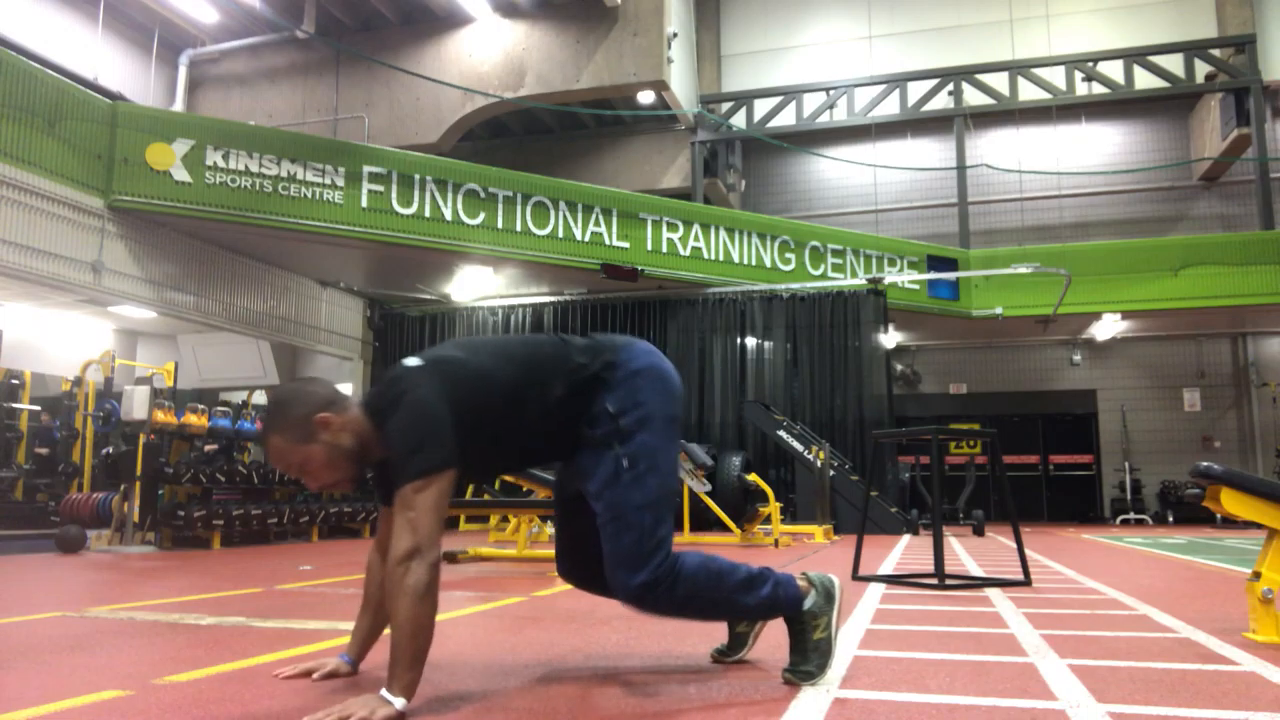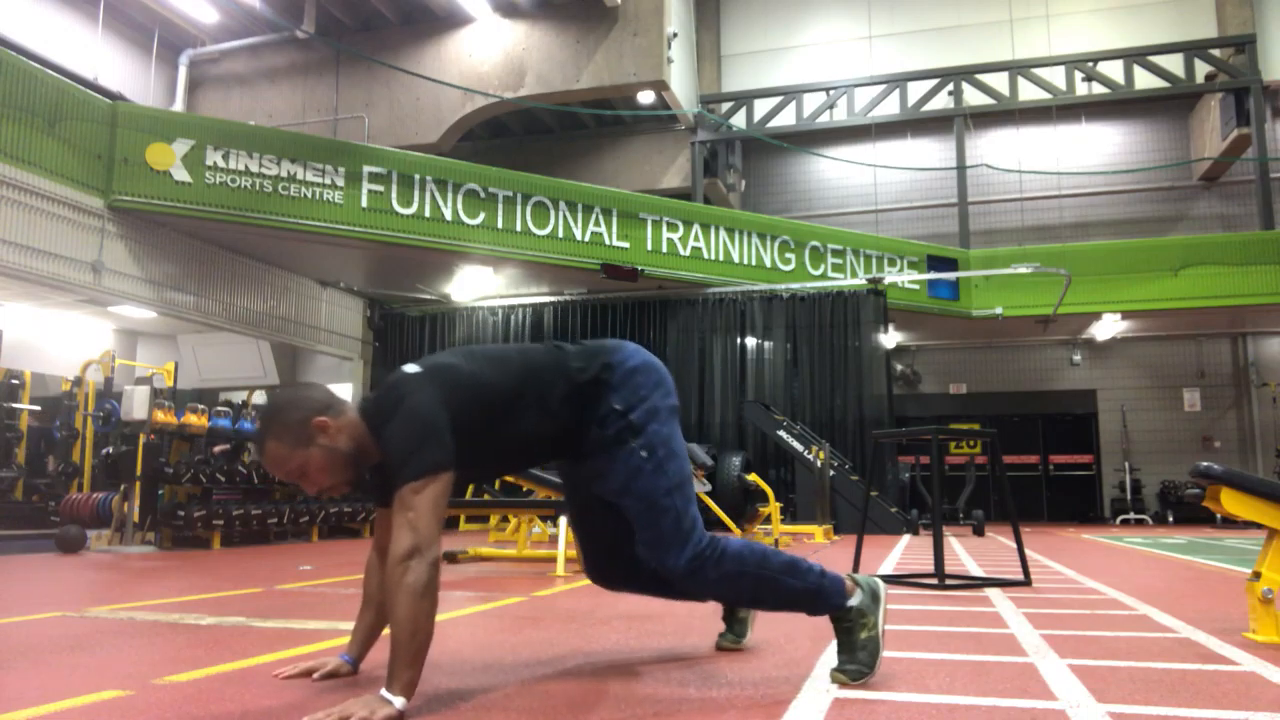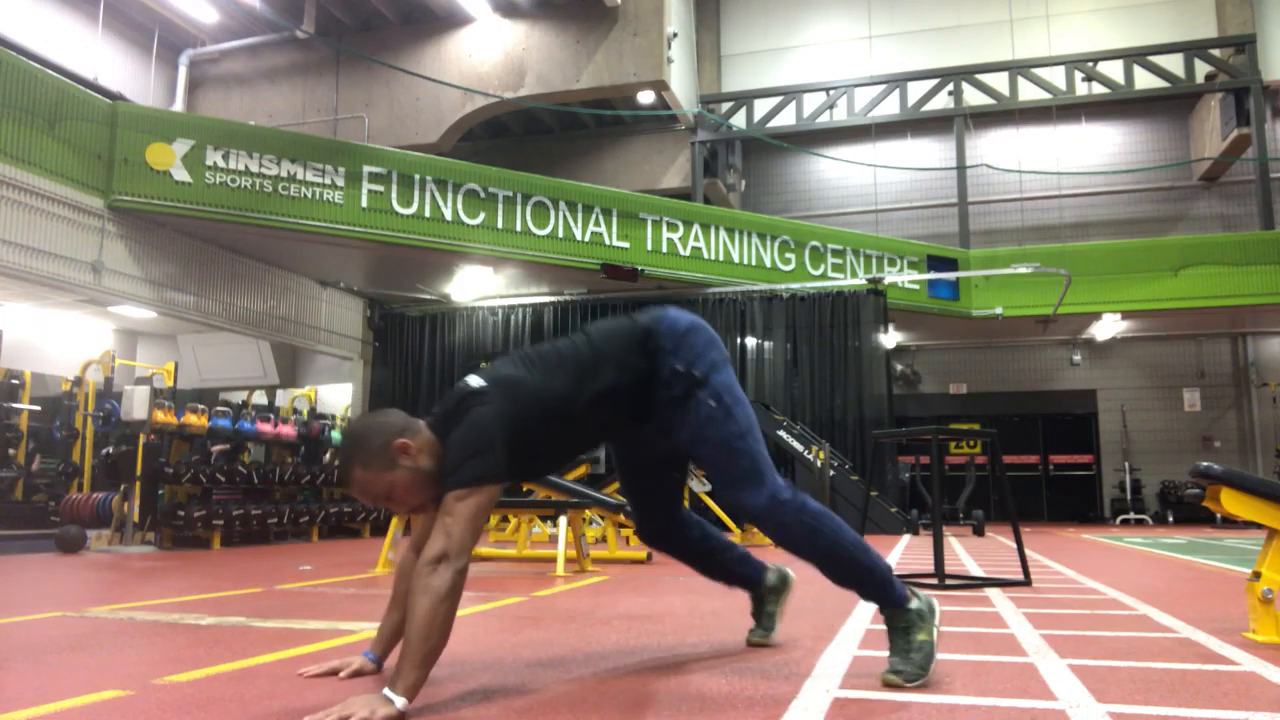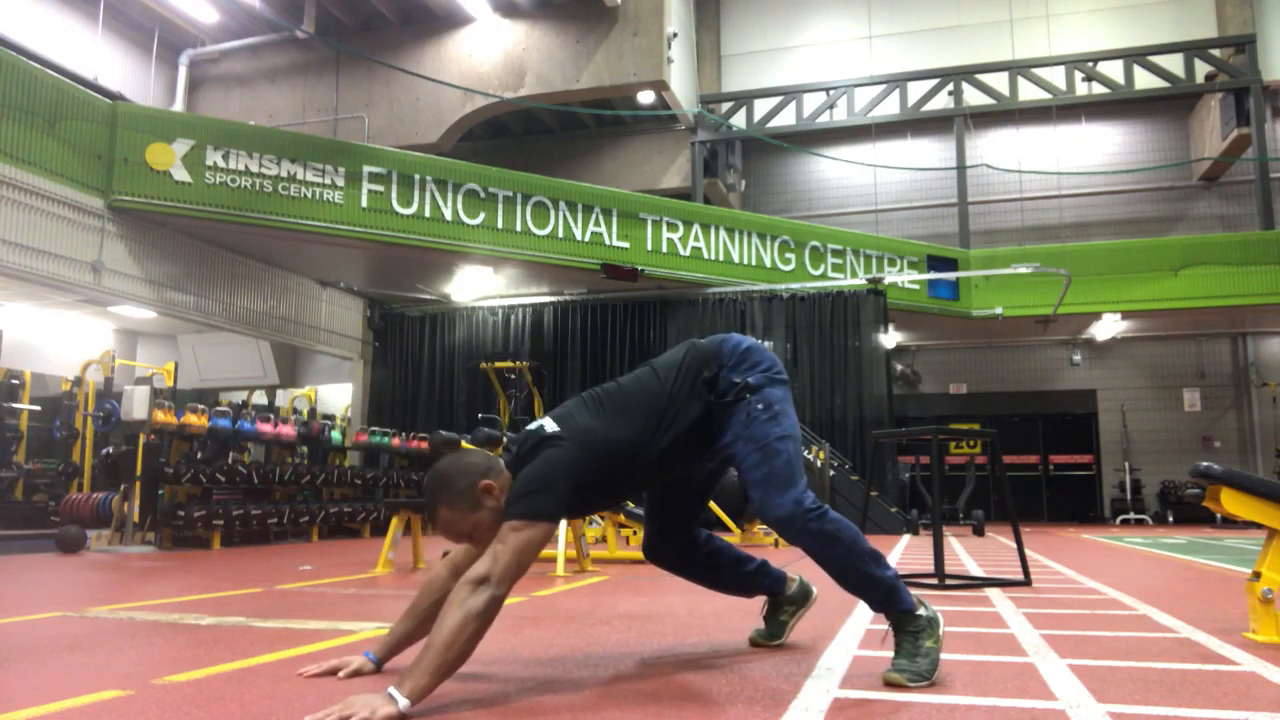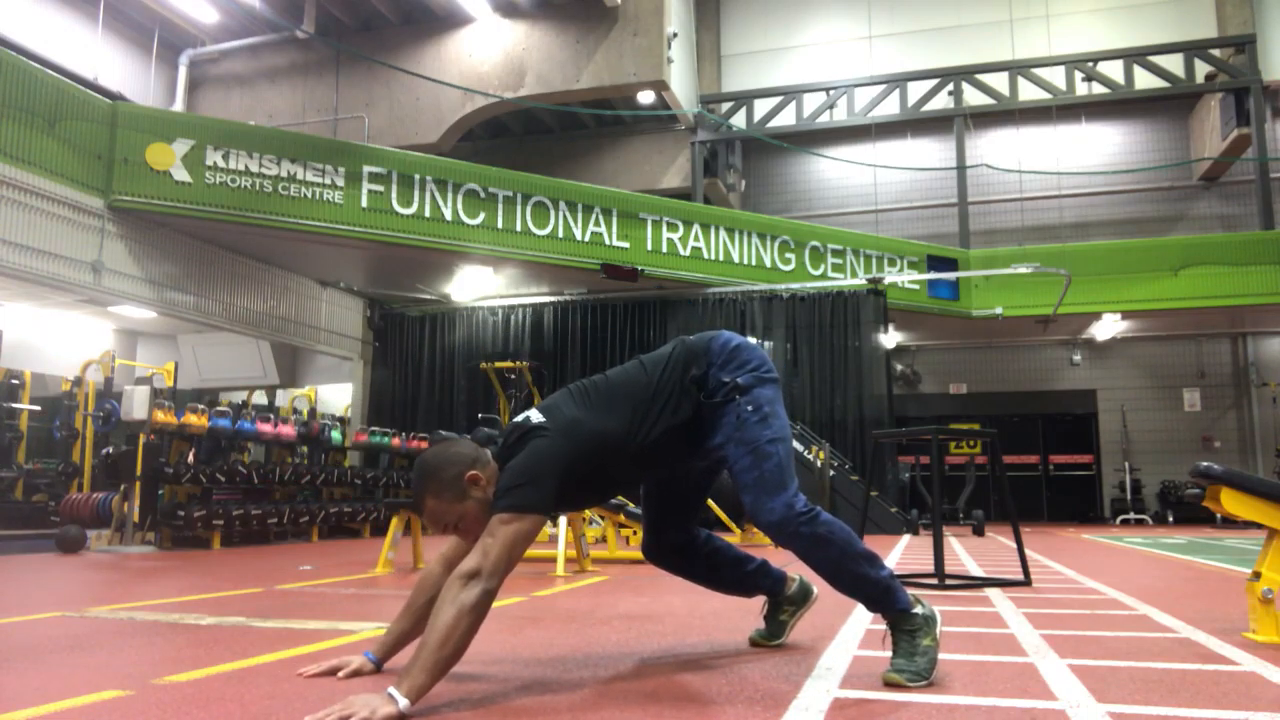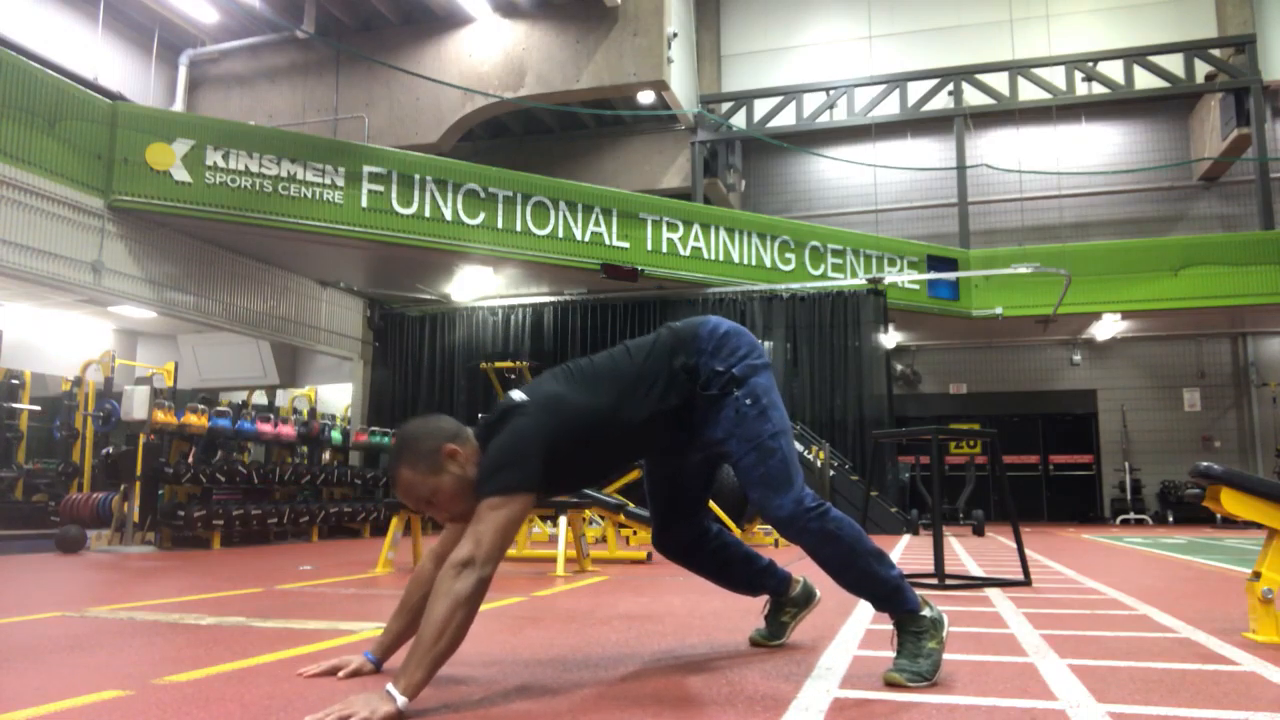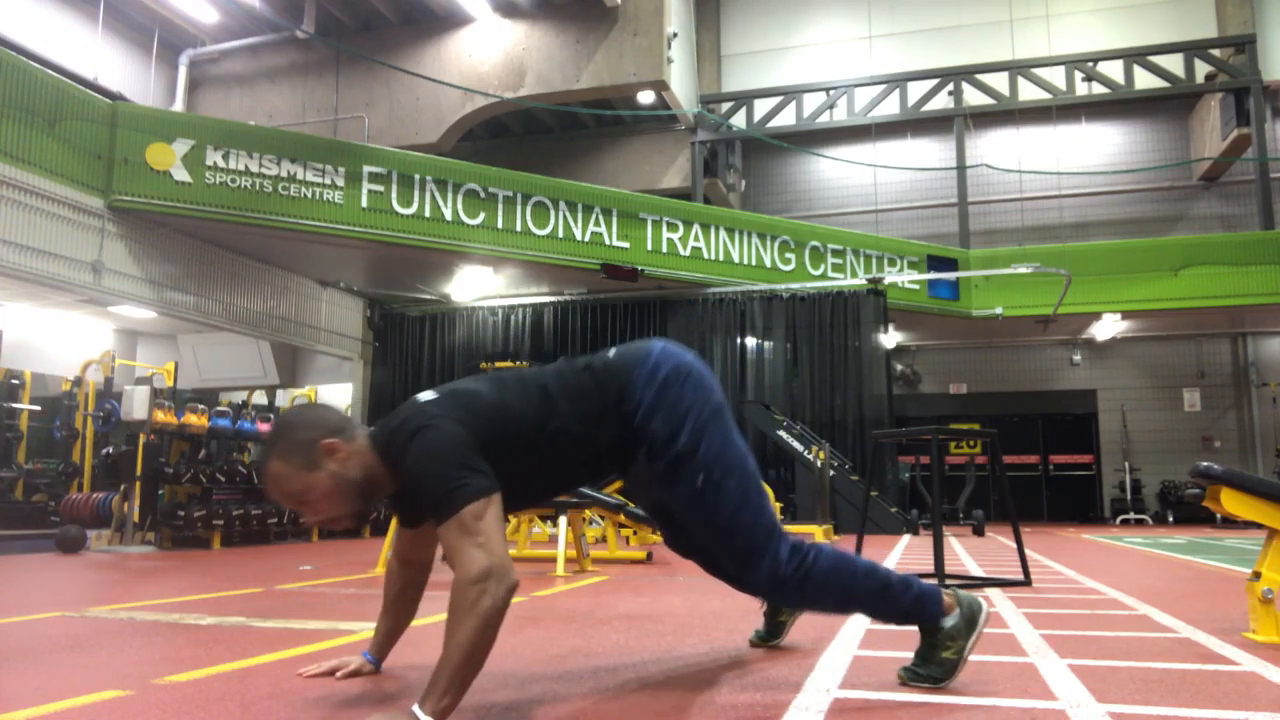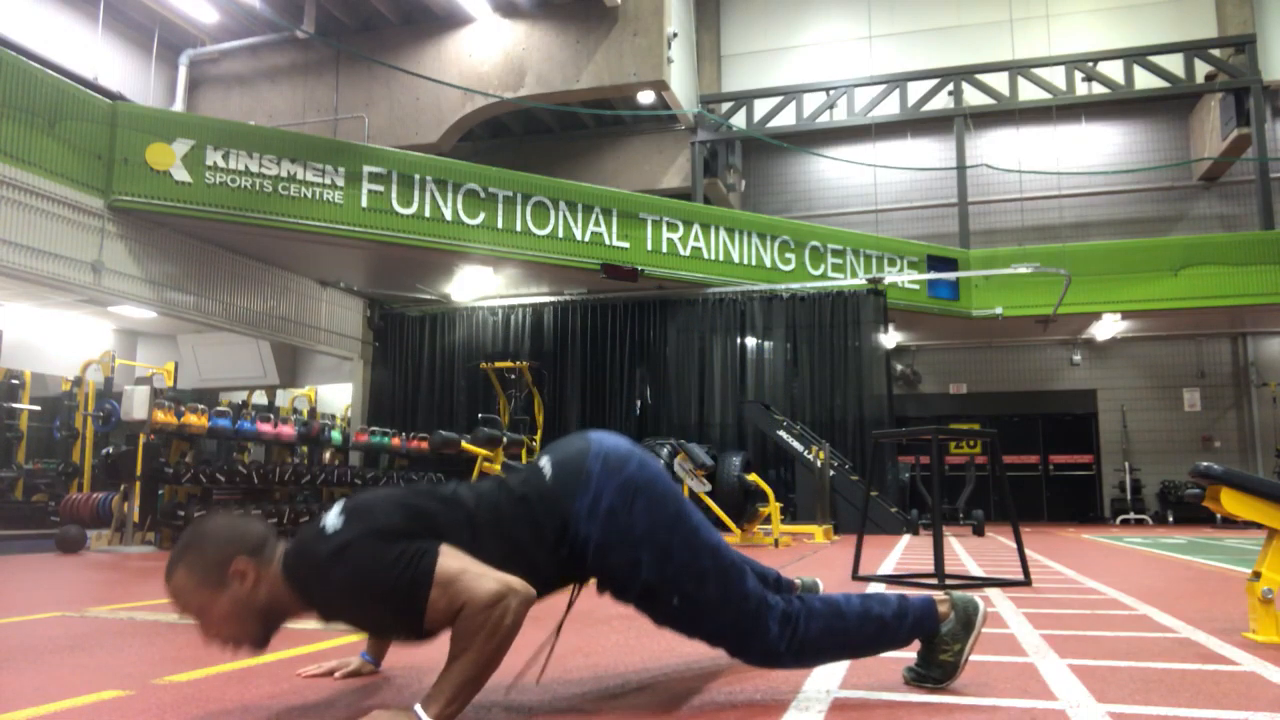
dt=0.4s
person 1, frame 1
left shoulder: (412, 409)
right shoulder: (387, 435)
left elbow: (416, 559)
right elbow: (387, 550)
right wrist: (354, 655)
left hip: (624, 388)
right hip: (591, 415)
left knee: (642, 575)
right knee: (586, 566)
left ankle: (803, 599)
right ankle: (740, 608)
person 1, frame 2
left shoulder: (409, 418)
right shoulder: (380, 444)
left elbow: (415, 559)
right elbow: (386, 556)
right wrist: (351, 655)
left hip: (620, 394)
right hip: (587, 430)
left knee: (681, 554)
right knee: (611, 565)
left ankle: (849, 598)
right ankle: (734, 596)
person 1, frame 3
left shoulder: (473, 432)
right shoulder: (439, 440)
left elbow: (445, 564)
right elbow: (420, 554)
right wrist: (374, 654)
left hip: (672, 361)
right hip: (638, 398)
left knee: (758, 498)
right knee: (659, 524)
left ankle: (906, 609)
right ankle: (763, 585)
person 1, frame 4
left shoulder: (548, 470)
right shoulder: (519, 470)
left elbow: (482, 587)
right elbow: (454, 571)
right wrist: (376, 654)
left hip: (737, 380)
right hip: (696, 419)
left knee: (788, 508)
right knee: (667, 546)
left ankle: (912, 618)
right ankle: (784, 591)
person 1, frame 5
left shoulder: (537, 459)
right shoulder: (498, 466)
left elbow: (476, 581)
right elbow: (448, 566)
right wrist: (375, 655)
left hip: (726, 378)
right hip: (689, 418)
left knee: (778, 512)
right knee: (667, 544)
left ankle: (909, 617)
right ankle: (785, 591)
person 1, frame 6
left shoulder: (514, 445)
right shoulder: (481, 452)
left elbow: (471, 568)
right elbow: (441, 561)
right wrist: (376, 654)
left hip: (716, 365)
right hip: (679, 405)
left knee: (787, 505)
right knee: (678, 536)
left ankle: (916, 617)
right ankle: (787, 593)
person 1, frame 7
left shoulder: (426, 447)
right shoulder: (403, 455)
left elbow: (487, 577)
right elbow: (411, 555)
right wrist: (376, 651)
left hip: (658, 394)
right hip: (644, 402)
left knee: (763, 560)
right knee: (696, 539)
left ankle: (944, 611)
right ankle: (784, 612)
person 1, frame 8
left shoulder: (340, 570)
right shoulder: (321, 554)
left elbow: (504, 596)
right wrist: (373, 649)
left hip: (604, 501)
right hip: (586, 476)
left knee: (768, 634)
right knee: (697, 569)
left ankle: (939, 614)
right ankle: (788, 584)
